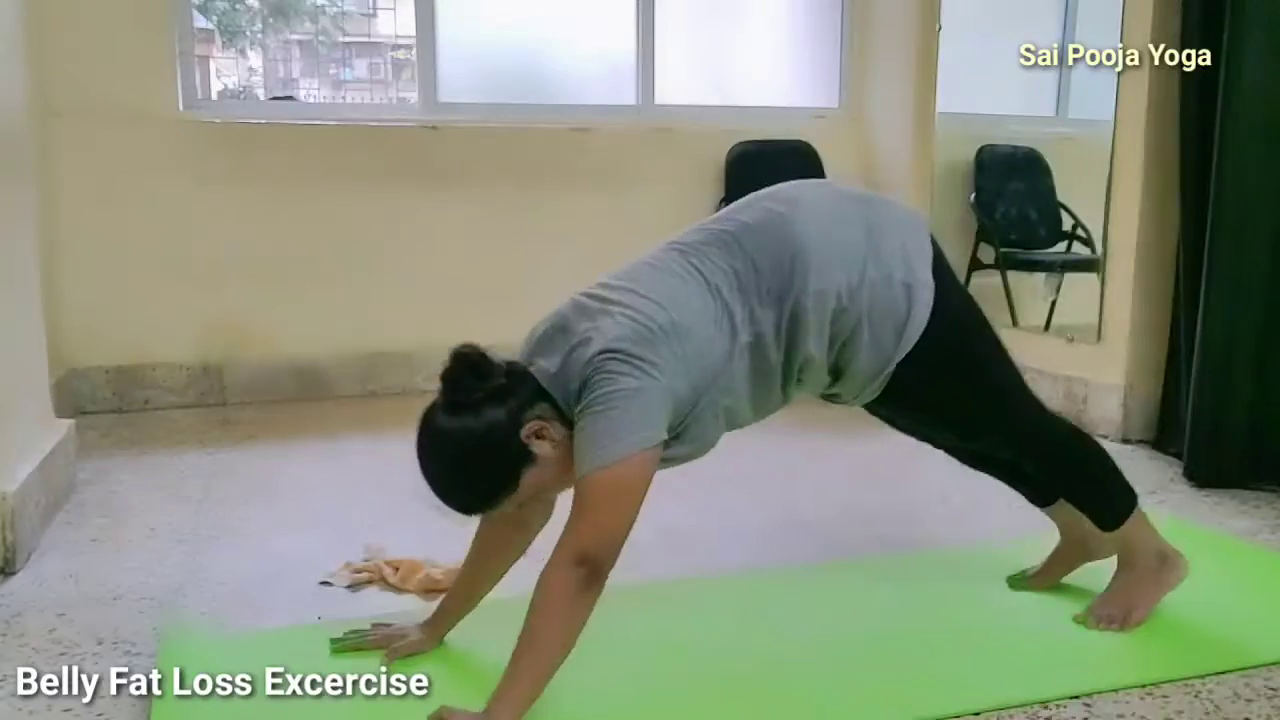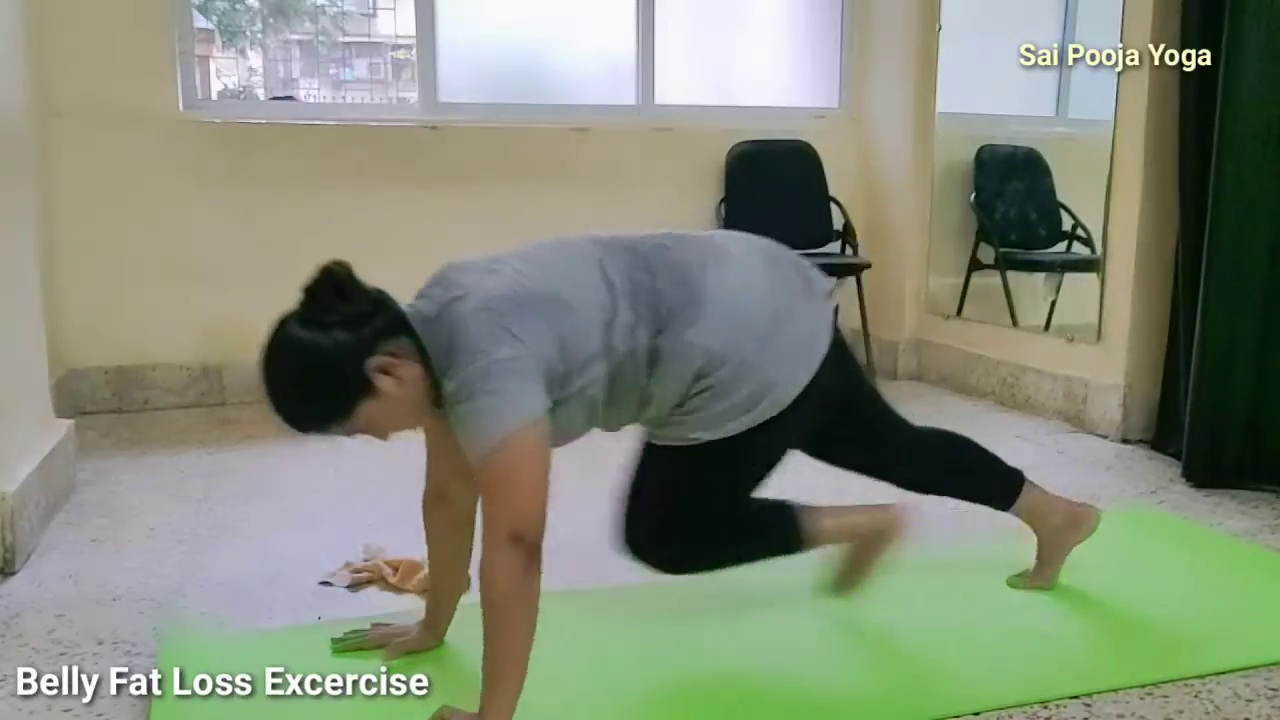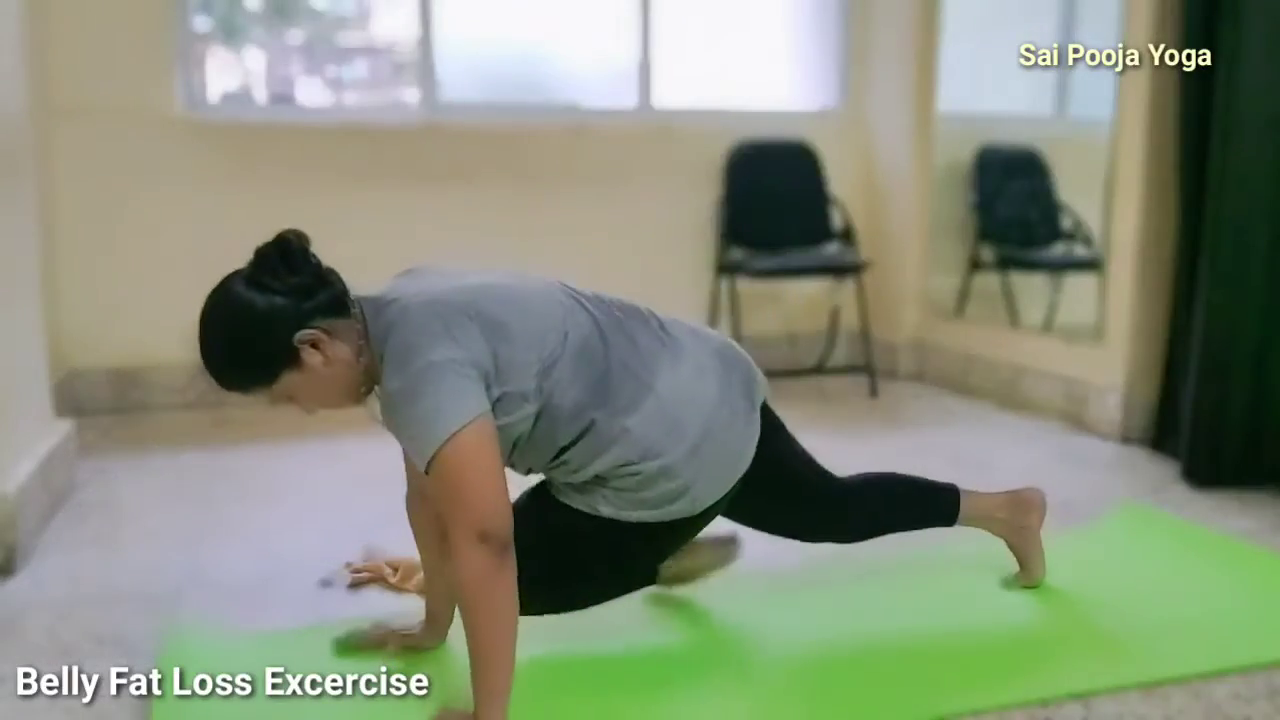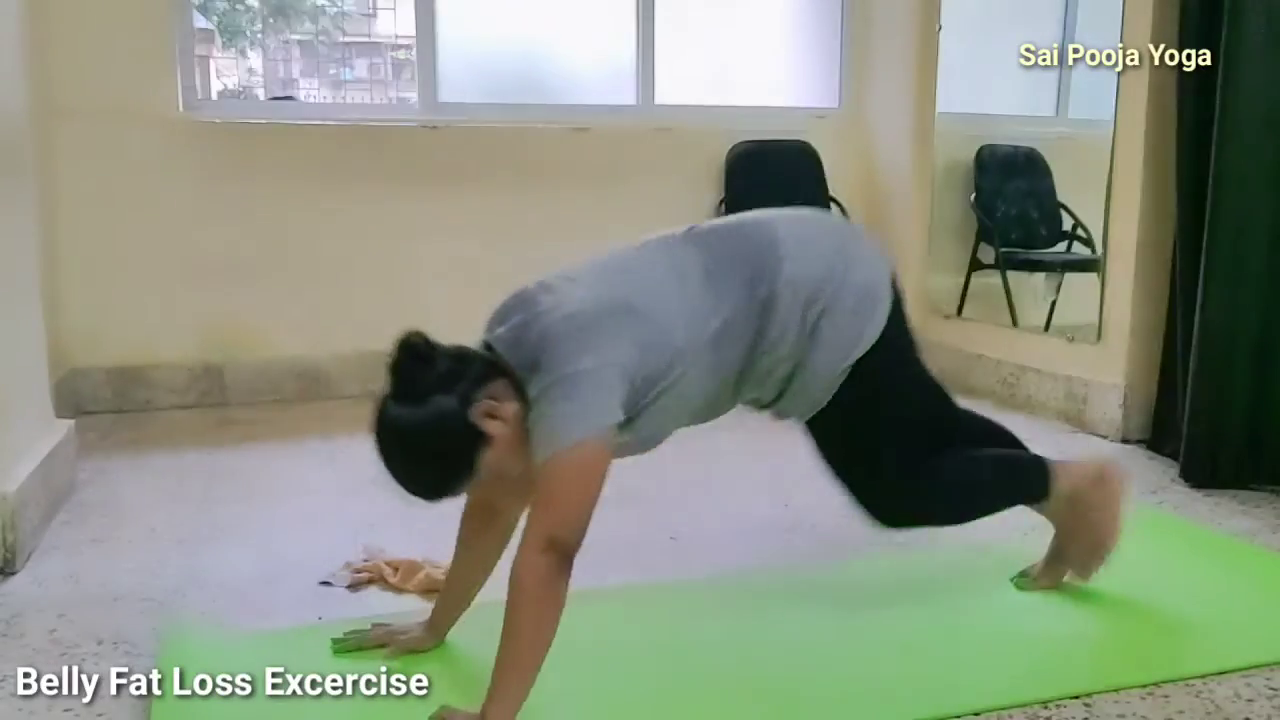
dt=0.5s
person 1, frame 1
left shoulder: (615, 387)
right shoulder: (534, 379)
left elbow: (583, 561)
right elbow: (514, 518)
right wrist: (434, 626)
left hip: (867, 280)
right hip: (815, 245)
left knee: (1006, 422)
right knee: (966, 428)
left ankle: (1150, 554)
right ankle: (1081, 533)
person 1, frame 2
left shoulder: (485, 363)
right shoulder: (426, 332)
left elbow: (513, 545)
right elbow: (448, 493)
right wrist: (430, 626)
left hip: (748, 355)
right hip: (757, 300)
left knee: (663, 537)
right knee: (885, 444)
left ankle: (849, 527)
right ankle: (1058, 515)
person 1, frame 3
left shoulder: (419, 366)
right shoulder: (394, 322)
left elbow: (483, 543)
right elbow: (430, 496)
right wrist: (434, 624)
left hip: (678, 442)
right hip: (701, 388)
left knee: (535, 572)
right knee: (826, 508)
left ankle: (680, 555)
right ankle: (1008, 508)
person 1, frame 4
left shoulder: (569, 379)
right shoulder: (499, 363)
left elbow: (549, 549)
right elbow: (494, 507)
right wrist: (433, 627)
left hip: (822, 297)
right hip: (791, 283)
left knee: (897, 494)
right knee: (928, 425)
left ankle: (1079, 486)
right ankle: (1072, 523)
